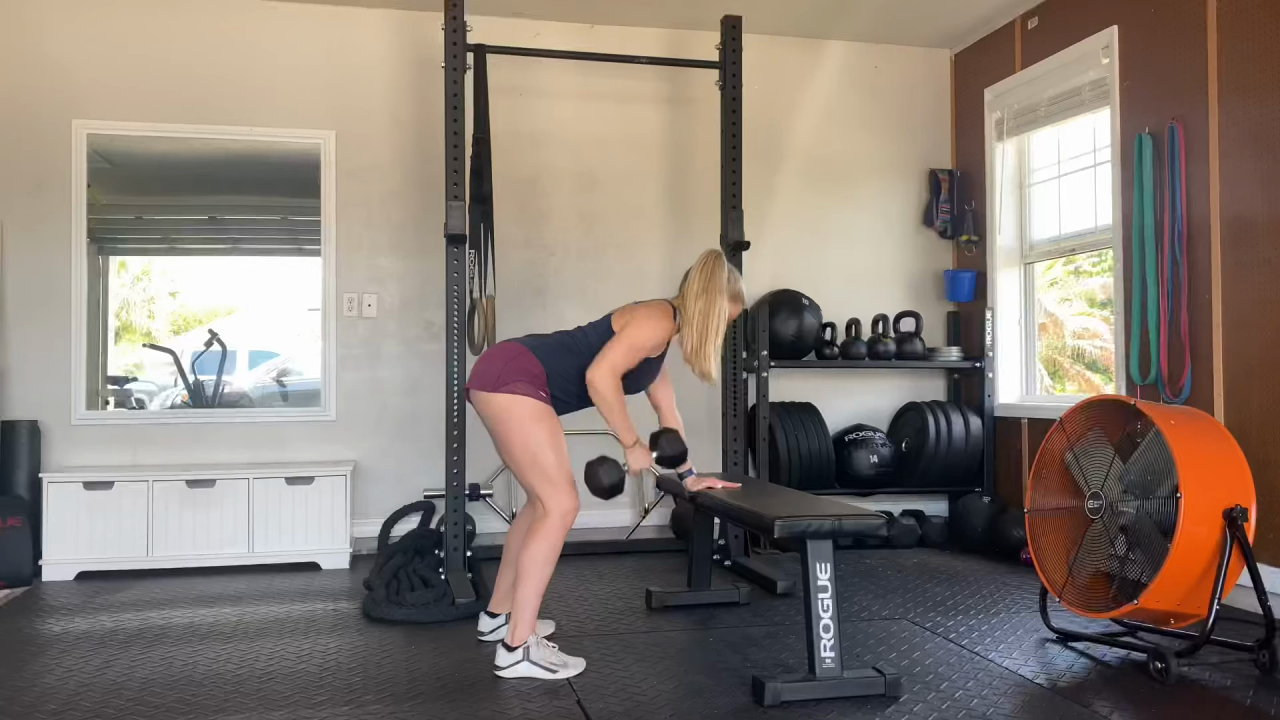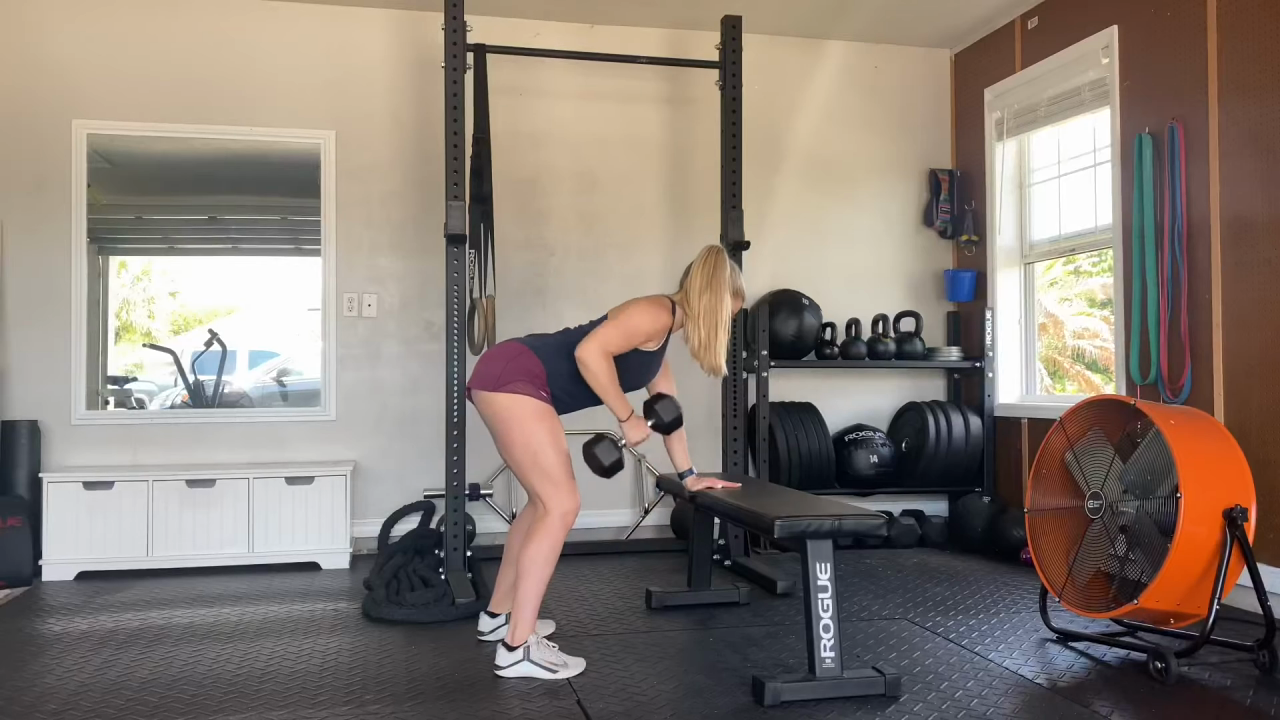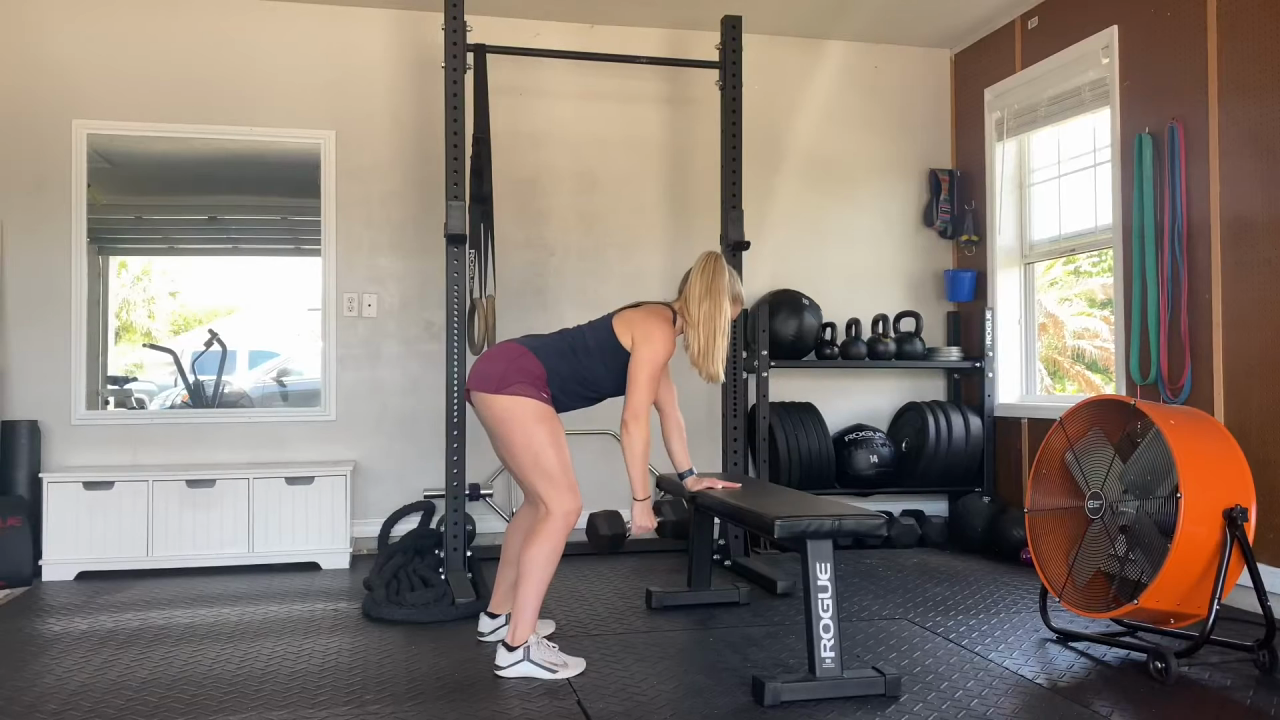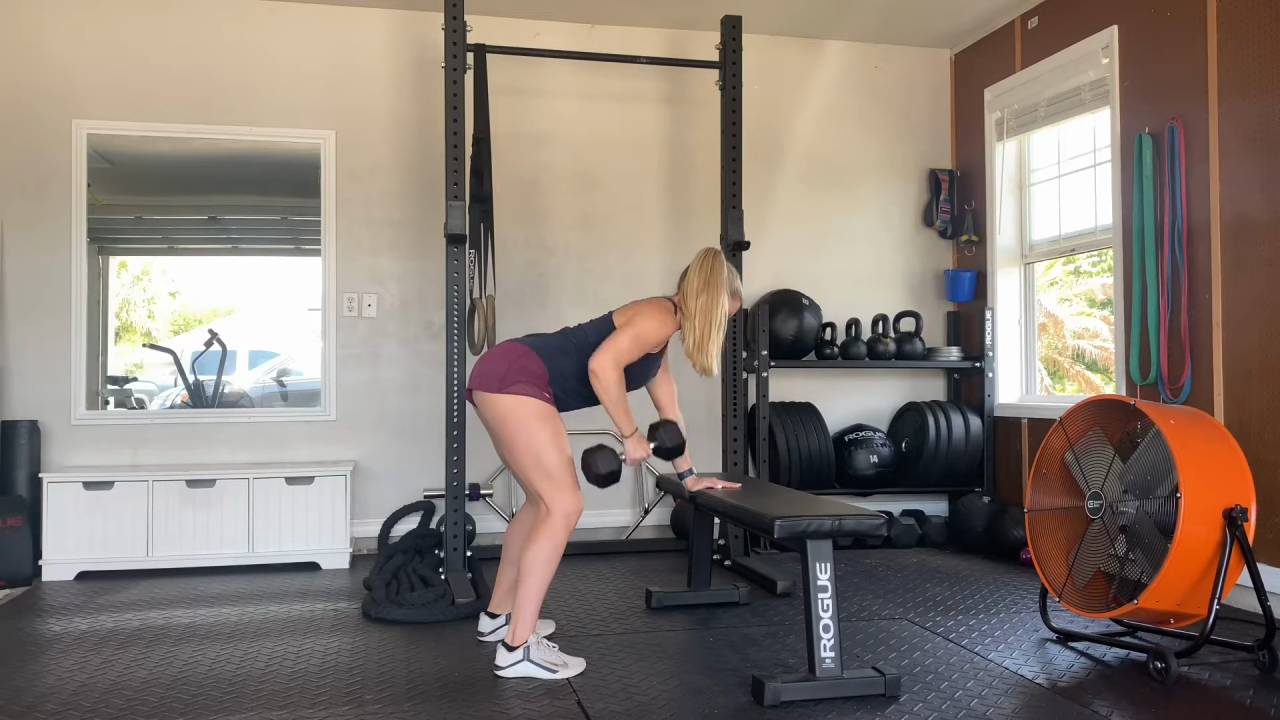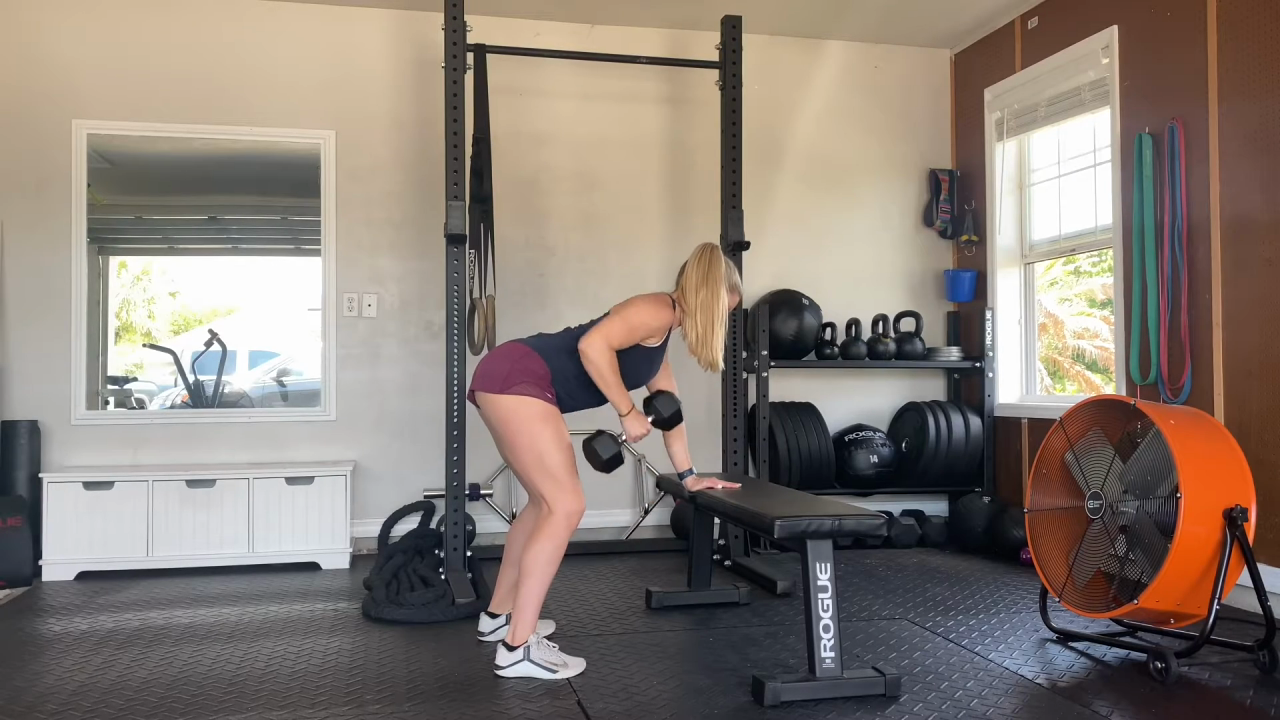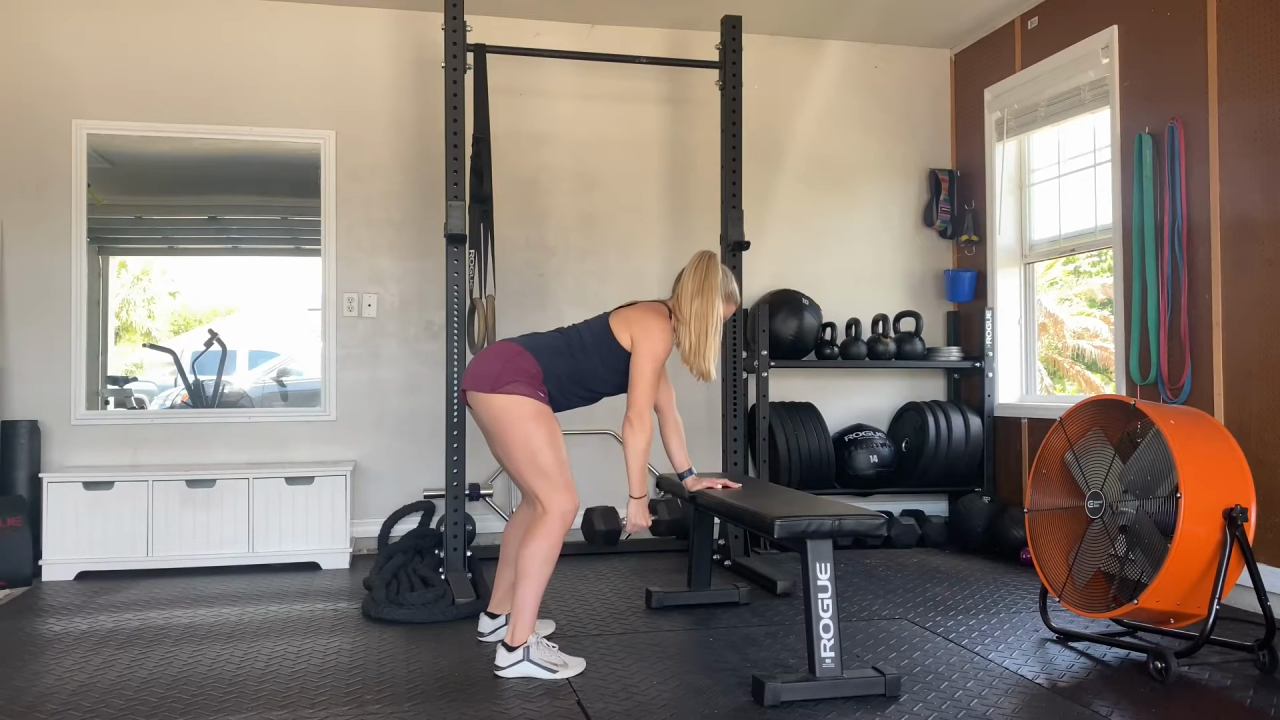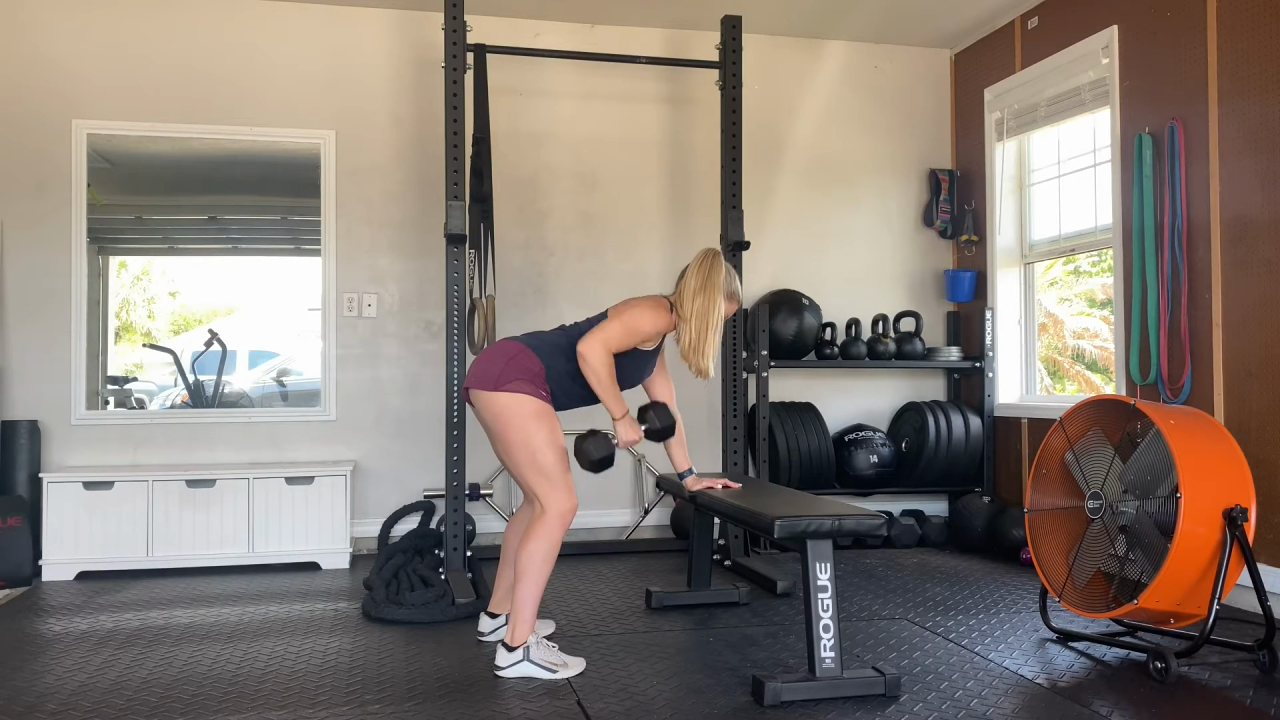
dt=0.4s
person 1, frame 1
left shoulder: (656, 327)
right shoulder: (659, 321)
left elbow: (666, 408)
right elbow: (599, 376)
left wrist: (687, 475)
right wrist: (633, 446)
left hip: (504, 378)
right hip: (512, 378)
left knee: (545, 501)
right knee: (560, 507)
left ankle: (498, 615)
right ankle: (517, 648)
person 1, frame 2
left shoulder: (660, 329)
right shoulder: (657, 313)
right elbow: (589, 351)
left wrist: (688, 476)
right wrist: (628, 419)
left hip: (507, 379)
right hip: (514, 377)
left knee: (546, 501)
right knee: (561, 506)
left ankle: (499, 615)
right ankle: (518, 648)
person 1, frame 3
left shoulder: (656, 327)
right shoulder: (659, 329)
left elbow: (668, 409)
right elbow: (634, 419)
left wrist: (688, 477)
right wrist: (642, 500)
left hip: (501, 377)
right hip: (513, 380)
left knee: (542, 502)
right knee: (562, 507)
left ankle: (498, 615)
right ankle: (518, 647)
person 1, frame 4
left shoulder: (656, 327)
right shoulder: (660, 318)
left elbow: (668, 407)
right elbow: (601, 366)
left wrist: (687, 476)
right wrist: (631, 436)
left hip: (505, 377)
right hip: (516, 378)
left knee: (544, 502)
right knee: (564, 507)
left ankle: (498, 614)
right ankle: (518, 647)
person 1, frame 5
left shoulder: (659, 332)
right shoulder: (658, 311)
right elbow: (592, 344)
left wrist: (688, 476)
right wrist: (628, 413)
left hip: (510, 380)
right hip: (517, 378)
left knee: (547, 502)
right knee: (565, 507)
left ankle: (499, 615)
right ankle: (518, 647)
person 1, frame 6
left shoulder: (653, 329)
right shoulder: (656, 325)
left elbow: (666, 409)
right elbow: (637, 418)
left wrist: (688, 476)
right wrist: (638, 498)
left hip: (500, 378)
right hip: (509, 377)
left knee: (540, 501)
right knee: (559, 506)
left ankle: (499, 615)
right ankle: (518, 647)
person 1, frame 7
left shoulder: (654, 333)
right shoulder: (655, 315)
left elbow: (666, 407)
right elbow: (589, 348)
left wrist: (687, 475)
right wrist: (622, 418)
left hip: (504, 377)
right hip: (512, 377)
left knee: (542, 500)
right knee: (558, 506)
left ankle: (499, 614)
right ankle: (517, 647)
